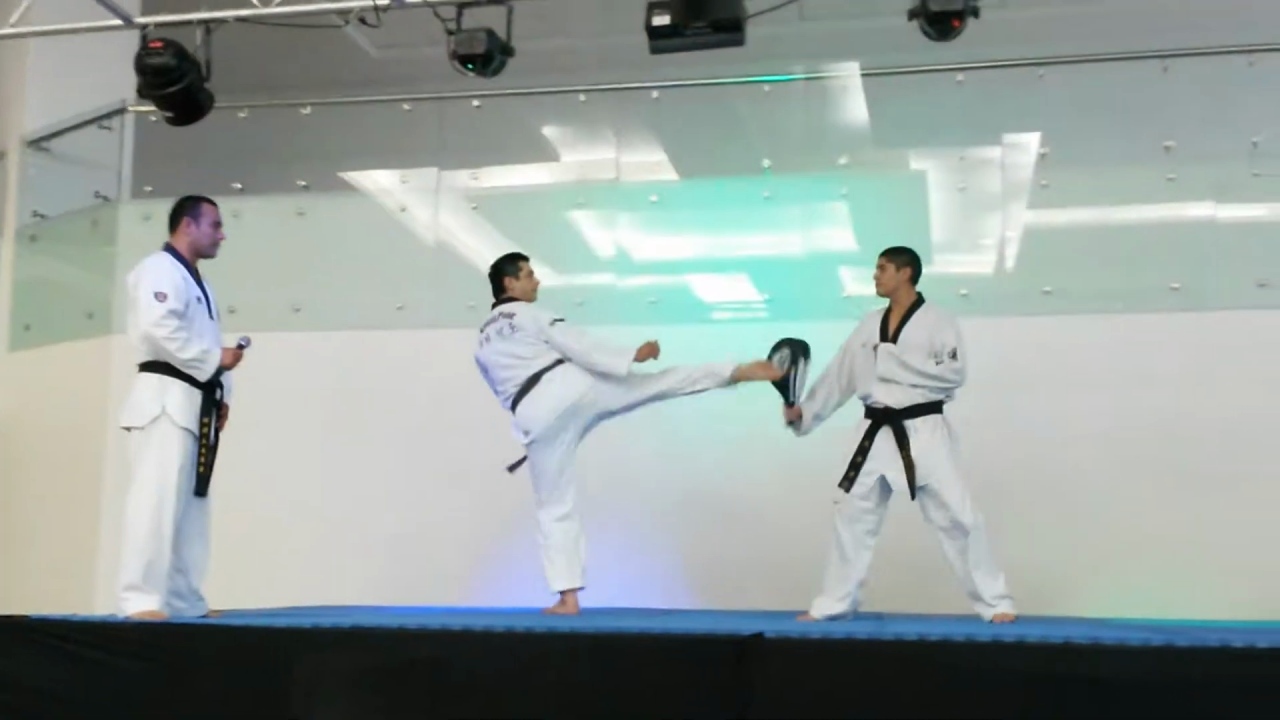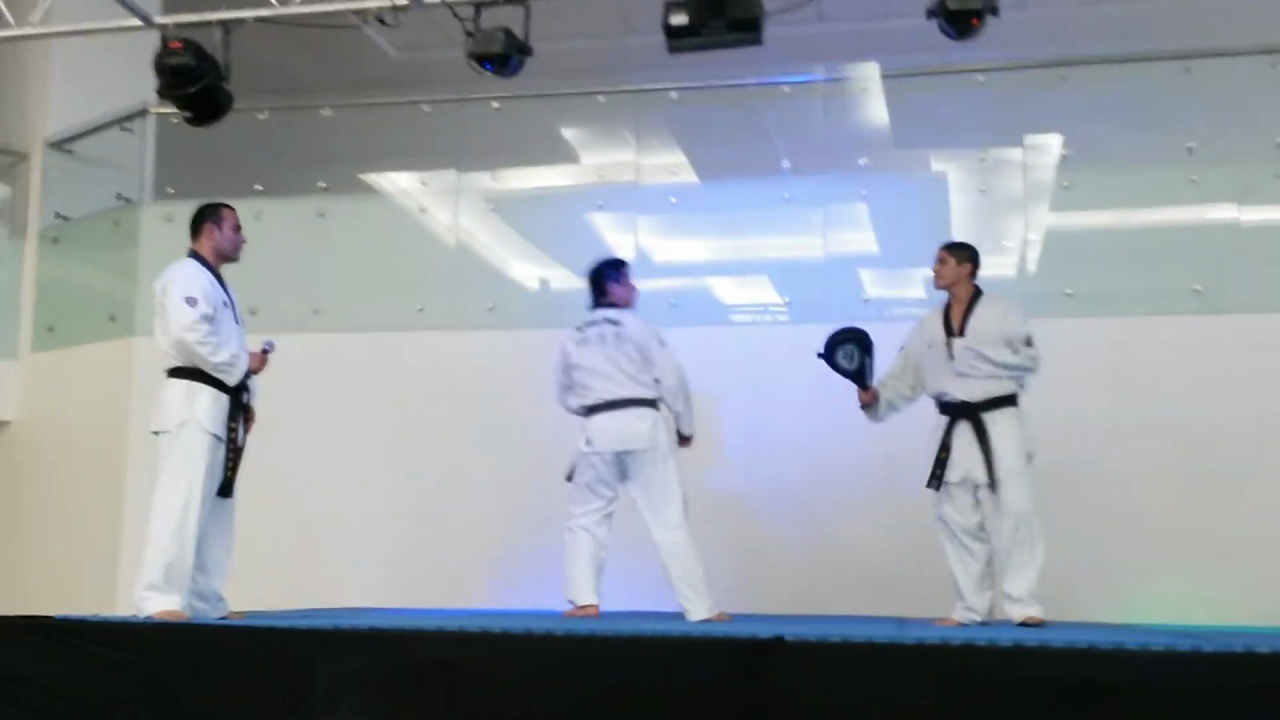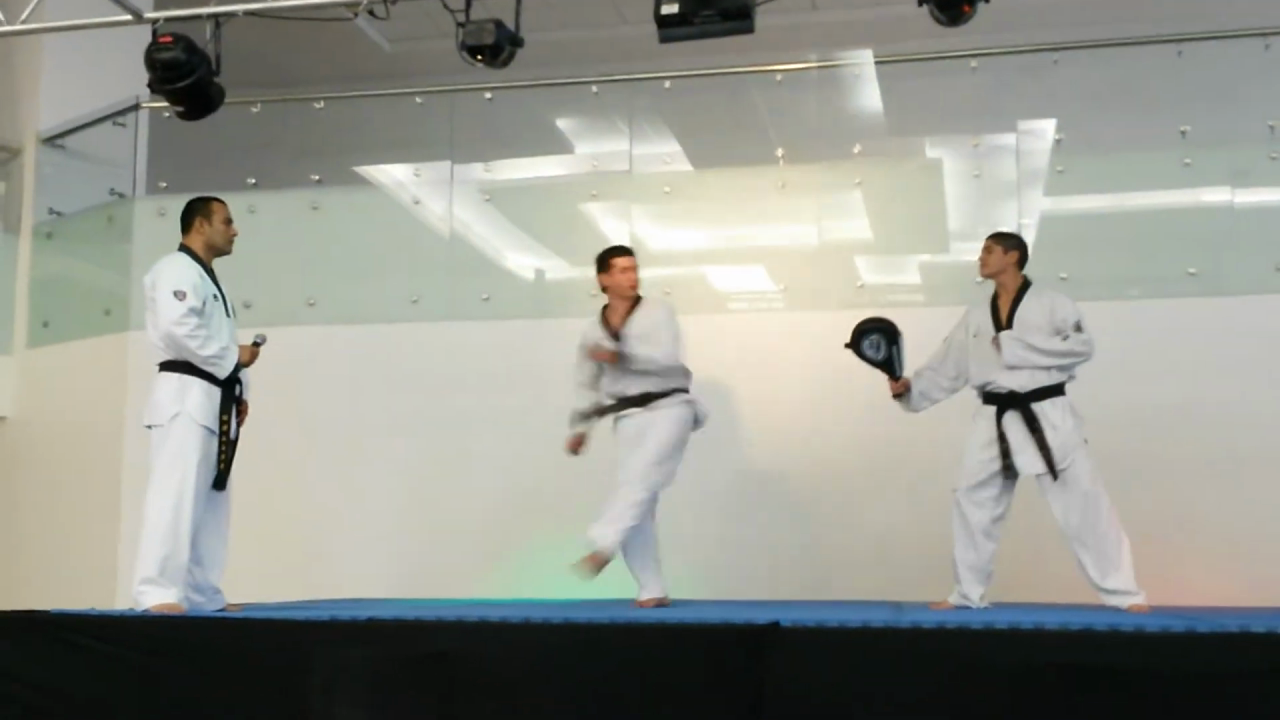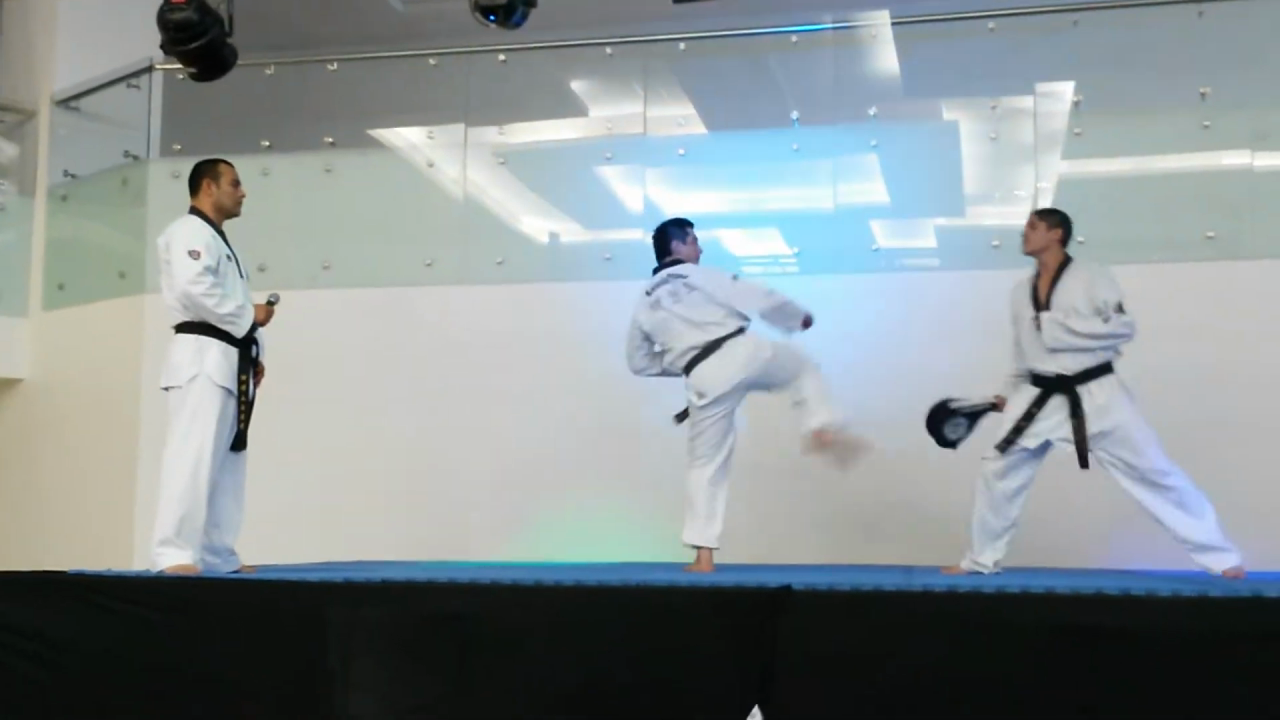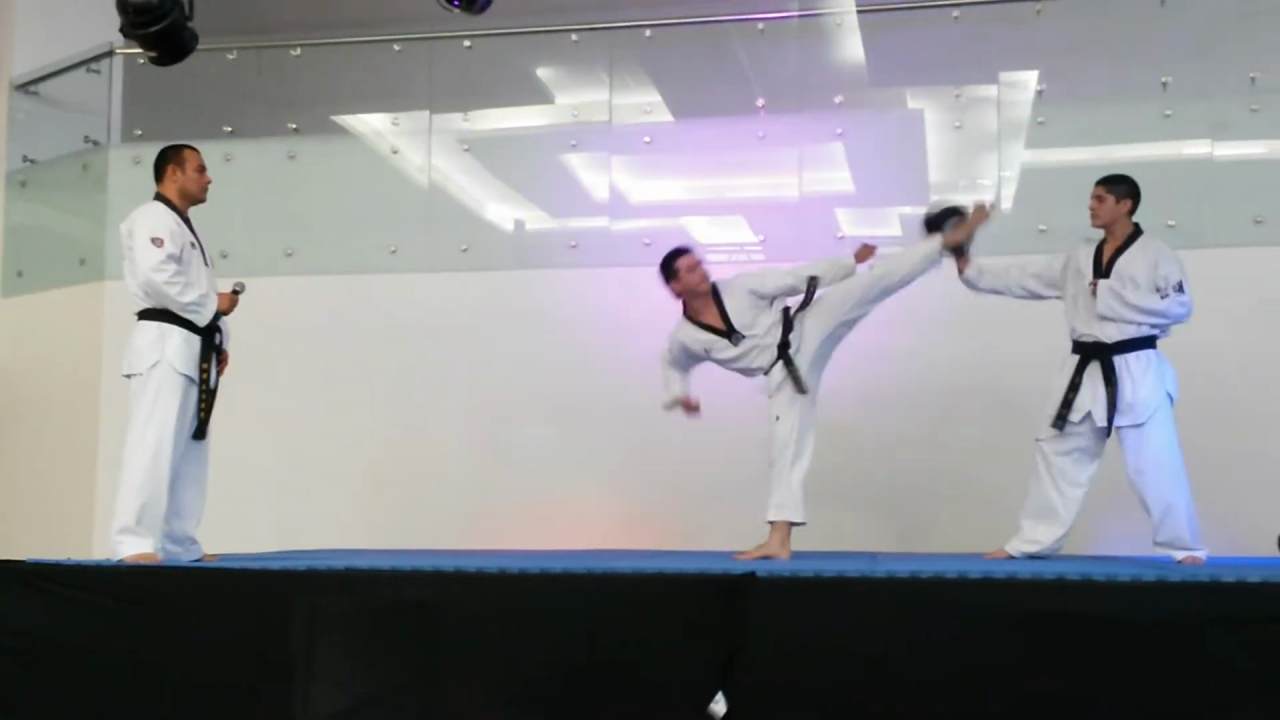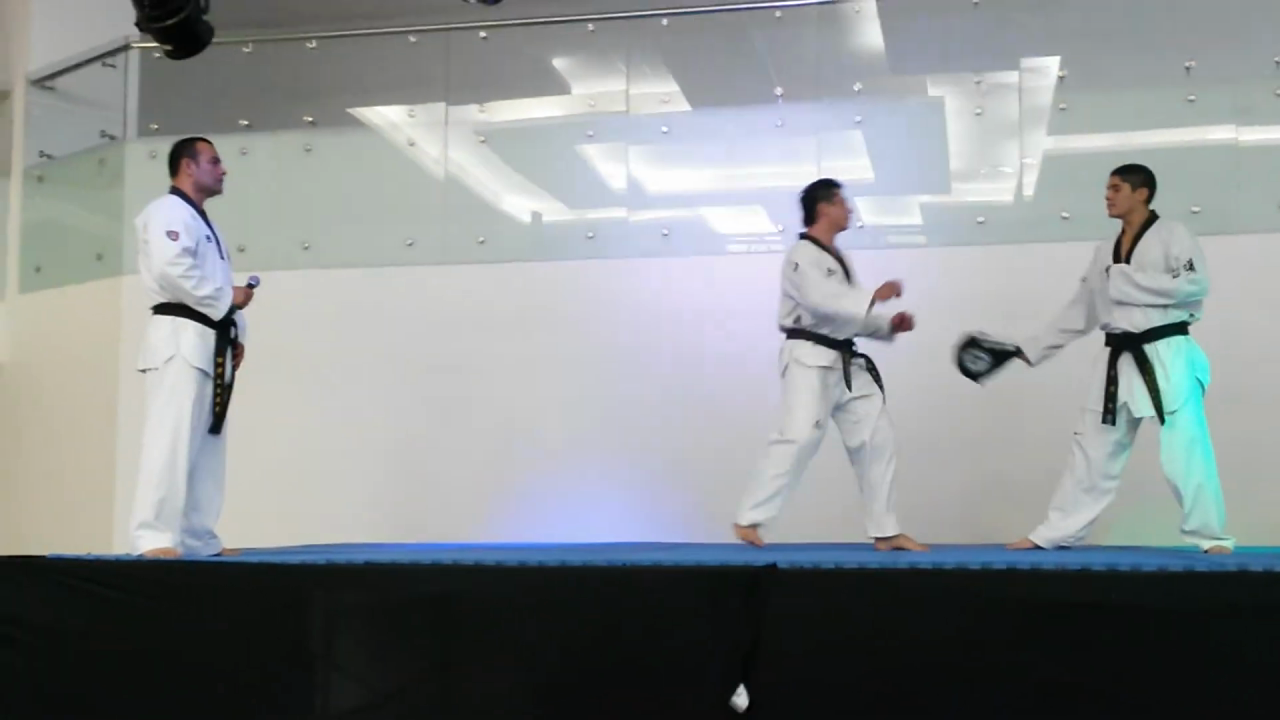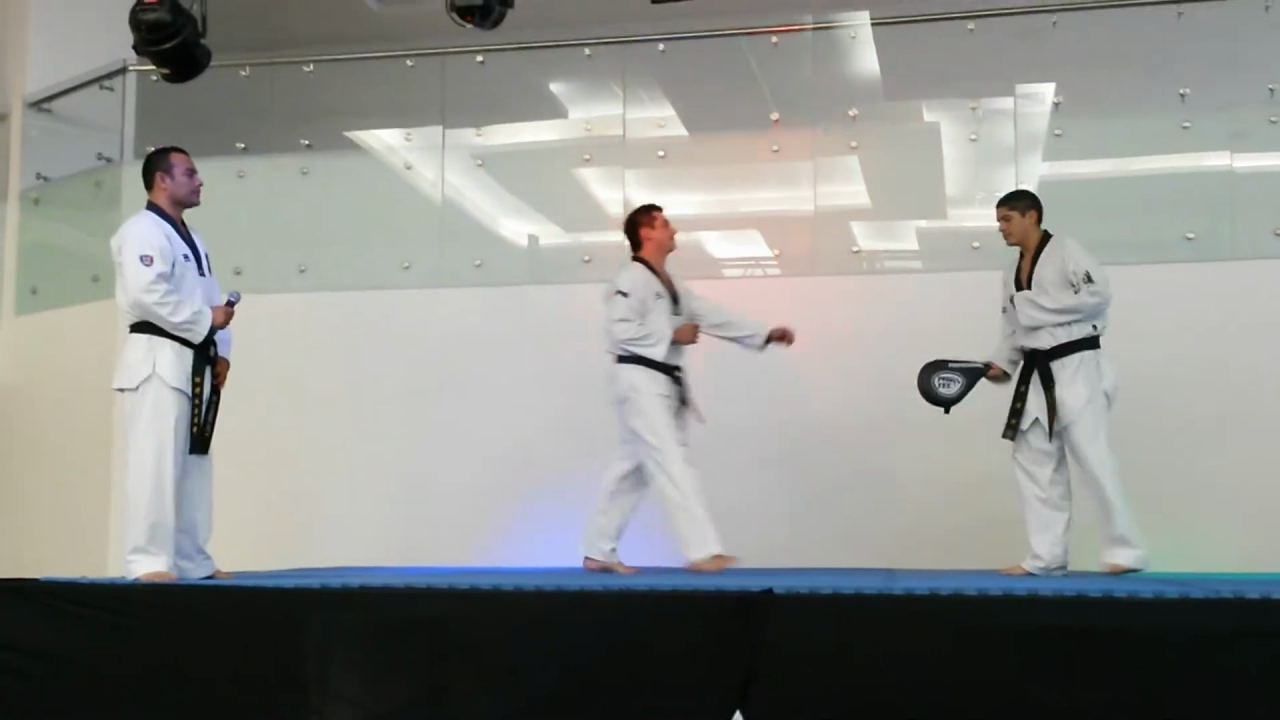
dt=0.7s
person 1, frame 1
left shoulder: (196, 282)
right shoulder: (159, 270)
right elbow: (157, 330)
left wrist: (219, 394)
right wrist: (215, 359)
left hip: (194, 404)
right hip: (165, 399)
left knee: (191, 502)
right knee: (158, 499)
left ankle: (183, 599)
right ankle: (140, 598)
person 1, frame 2
left shoulder: (217, 286)
right shoulder: (187, 275)
right elbow: (188, 335)
left wrist: (244, 398)
right wrist: (243, 364)
left hip: (218, 406)
right hip: (193, 403)
left knee: (215, 505)
right knee: (182, 499)
left ankle: (204, 600)
right ankle: (159, 598)
person 1, frame 3
left shoulder: (208, 280)
right shoulder: (177, 269)
right elbow: (177, 329)
left wrist: (237, 391)
right wrist: (234, 357)
left hip: (212, 400)
right hip: (185, 396)
left knee: (211, 498)
right knee: (176, 494)
left ankle: (202, 593)
right ankle: (157, 592)
person 1, frame 4
left shoulder: (219, 241)
right shoulder: (189, 231)
right elbow: (193, 288)
left wrist: (253, 353)
right wrist: (249, 316)
left hip: (229, 361)
right hip: (203, 357)
left knee: (227, 460)
right knee: (193, 455)
left ankle: (217, 554)
right ankle: (172, 554)
person 1, frame 5
left shoulder: (185, 228)
right shoulder: (153, 218)
right elbow: (156, 277)
left wrist: (217, 340)
right wrist: (213, 305)
left hip: (192, 348)
right hip: (165, 344)
left knee: (189, 449)
right knee: (154, 443)
left ankle: (178, 543)
right ankle: (134, 542)
person 1, frame 6
left shoulder: (203, 223)
right shoulder: (168, 212)
right elbow: (172, 269)
left wrist: (235, 333)
right wrist: (227, 299)
left hip: (209, 342)
right hip: (180, 339)
left knee: (206, 443)
right knee: (170, 438)
left ankle: (197, 537)
right ankle: (154, 537)
person 1, frame 7
left shoulder: (192, 239)
right shoulder: (142, 230)
left elbow: (208, 300)
right elbow: (145, 294)
left wrist: (220, 349)
right wrist: (204, 320)
left hip: (192, 363)
right hip: (158, 359)
left knee: (193, 464)
right knee: (157, 462)
left ankle: (191, 559)
right ankle: (148, 560)
person 2, frame 1
left shoulder: (937, 321)
right shoulder: (869, 326)
left elbow: (954, 373)
right elbow: (839, 378)
left wrist: (894, 362)
right wrist: (804, 411)
left hip: (923, 431)
right hip: (877, 434)
left knee: (958, 517)
right knee: (852, 517)
left ankle: (995, 602)
right ankle: (831, 605)
person 2, frame 2
left shoulder: (1001, 311)
right shoulder: (930, 325)
left elbow: (1027, 359)
right elbow: (905, 379)
left wrist: (968, 355)
right wrist: (875, 396)
left hip: (998, 422)
right hip: (953, 428)
left knee: (1013, 512)
right knee: (957, 519)
left ankle: (1022, 604)
right ankle: (972, 607)
person 2, frame 3
left shoulder: (1051, 302)
right shoulder: (975, 317)
left elbow: (1081, 346)
right elbow: (945, 370)
left wrist: (1014, 345)
right wrist: (909, 388)
left hip: (1047, 415)
right hip: (996, 419)
left knee: (1084, 504)
right knee: (971, 502)
left ankle: (1124, 593)
right ankle: (968, 593)
person 2, frame 4
left shoulder: (1093, 278)
right shoulder: (1021, 293)
left elbow: (1121, 328)
left wrist: (1056, 327)
right wrist: (1009, 396)
left hip: (1098, 394)
right hip: (1044, 398)
left knee: (1152, 469)
right knee: (998, 471)
left ankle: (1219, 554)
right ankle: (980, 559)
person 2, frame 5
left shoulder: (1155, 253)
right shoulder: (1079, 258)
left elbow: (1180, 306)
right elbow: (1023, 279)
left wrist: (1112, 296)
right wrist: (970, 269)
left hip: (1135, 369)
right hip: (1085, 369)
left knee: (1154, 461)
right knee: (1057, 450)
left ankle: (1183, 545)
right ankle: (1032, 541)
person 2, frame 6
left shoulder: (1172, 234)
right shoulder: (1105, 251)
left elbow: (1195, 285)
right elbow: (1079, 310)
left wrist: (1129, 282)
right wrist: (1031, 348)
left hip: (1167, 355)
right hip: (1120, 359)
left knee: (1185, 451)
right knee: (1093, 448)
left ankle: (1211, 535)
right ankle: (1055, 533)
person 2, frame 7
left shoulder: (1066, 250)
right shoulder: (1015, 271)
left elbow: (1096, 296)
left wrist: (1036, 305)
right wrist: (1002, 363)
left hip: (1076, 367)
right hip: (1037, 375)
left knee: (1094, 459)
right knee: (1036, 464)
left ankle: (1124, 549)
right ankle: (1046, 557)
person 3, frame 1
left shoulder: (482, 343)
right shoulder: (529, 314)
left elbow: (506, 394)
right elbow: (575, 346)
right wrist: (633, 354)
left hip: (534, 417)
right hip: (568, 387)
left knee: (553, 508)
right knee: (655, 380)
left ankle: (567, 596)
right ankle: (735, 372)
person 3, frame 2
left shoulder: (573, 338)
right shoulder: (638, 327)
left elbow: (567, 398)
right elbow: (672, 380)
right wrist: (685, 426)
left hip: (599, 431)
right hip: (644, 426)
left knee: (586, 519)
right knee: (668, 523)
left ankle: (584, 601)
right ankle: (700, 608)
person 3, frame 3
left shoulder: (658, 313)
right shoulder: (594, 330)
left elbow: (670, 357)
right elbow: (588, 385)
left wrist: (621, 356)
right wrist: (579, 427)
left hip: (668, 411)
right hip: (631, 419)
left knee: (639, 479)
right knee: (637, 503)
left ankle: (604, 545)
right ankle: (651, 589)
person 3, frame 4
left shoulder: (644, 306)
right shoulder: (708, 277)
left elbow: (638, 362)
right elbow: (767, 301)
right wrist: (799, 317)
left hip: (709, 381)
right hip: (752, 355)
left knee: (705, 467)
right knee: (802, 370)
left ankle: (704, 555)
right ankle: (823, 430)
person 3, frame 5
left shoulder: (737, 286)
right shoulder: (685, 336)
left elbow: (799, 277)
right elbow: (672, 364)
left wrist: (851, 262)
right wrist: (679, 396)
left hip: (807, 330)
right hip: (786, 371)
left knee: (866, 285)
right knee: (789, 441)
left ankle: (948, 242)
right ankle: (779, 539)
person 3, frame 6
left shoulder: (838, 257)
right shoulder: (803, 255)
right elbow: (819, 301)
left wrist: (889, 323)
right wrist: (872, 297)
left hip: (847, 363)
right hip: (809, 360)
left knee: (876, 439)
right knee: (798, 438)
left ankle: (885, 531)
right ankle: (749, 517)
person 3, frame 7
left shoulder: (671, 285)
right shoulder: (632, 279)
left elbow: (714, 320)
right elbow: (620, 333)
left wrist: (766, 334)
right wrist: (672, 335)
left hip: (661, 384)
right hip: (640, 383)
left knee: (632, 470)
right knee: (673, 465)
left ankle: (599, 553)
right ankle: (703, 552)
